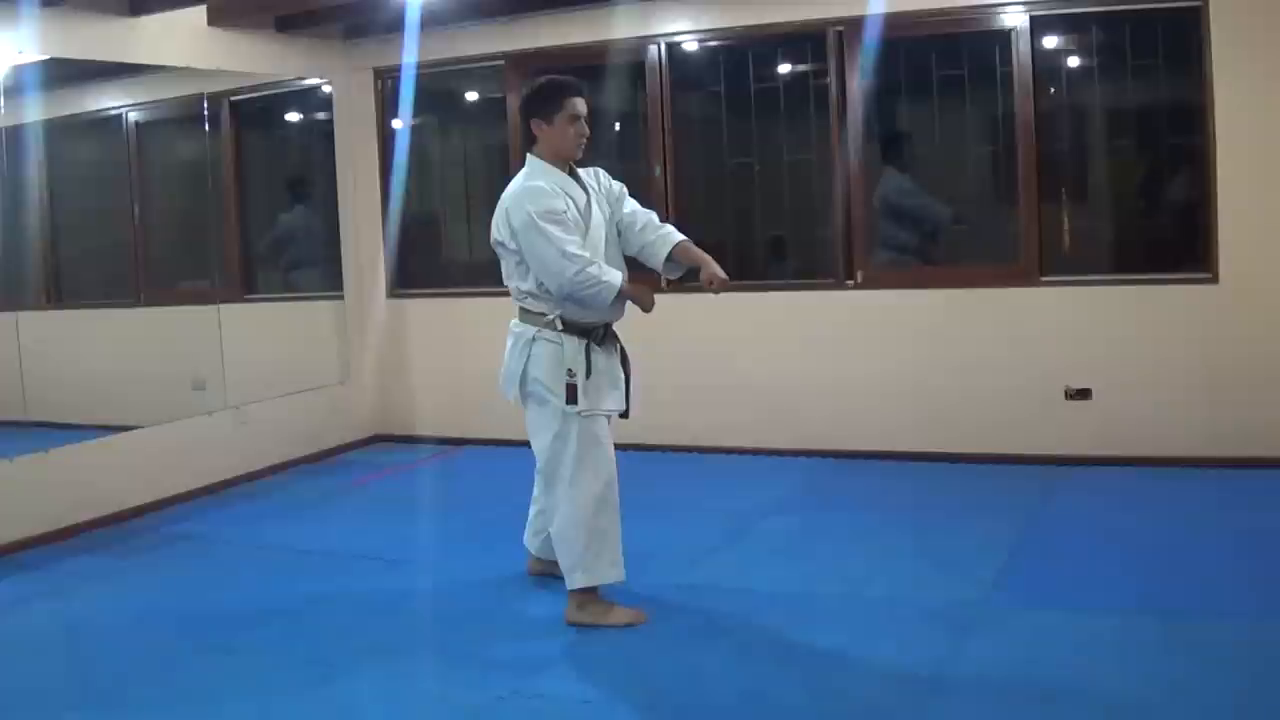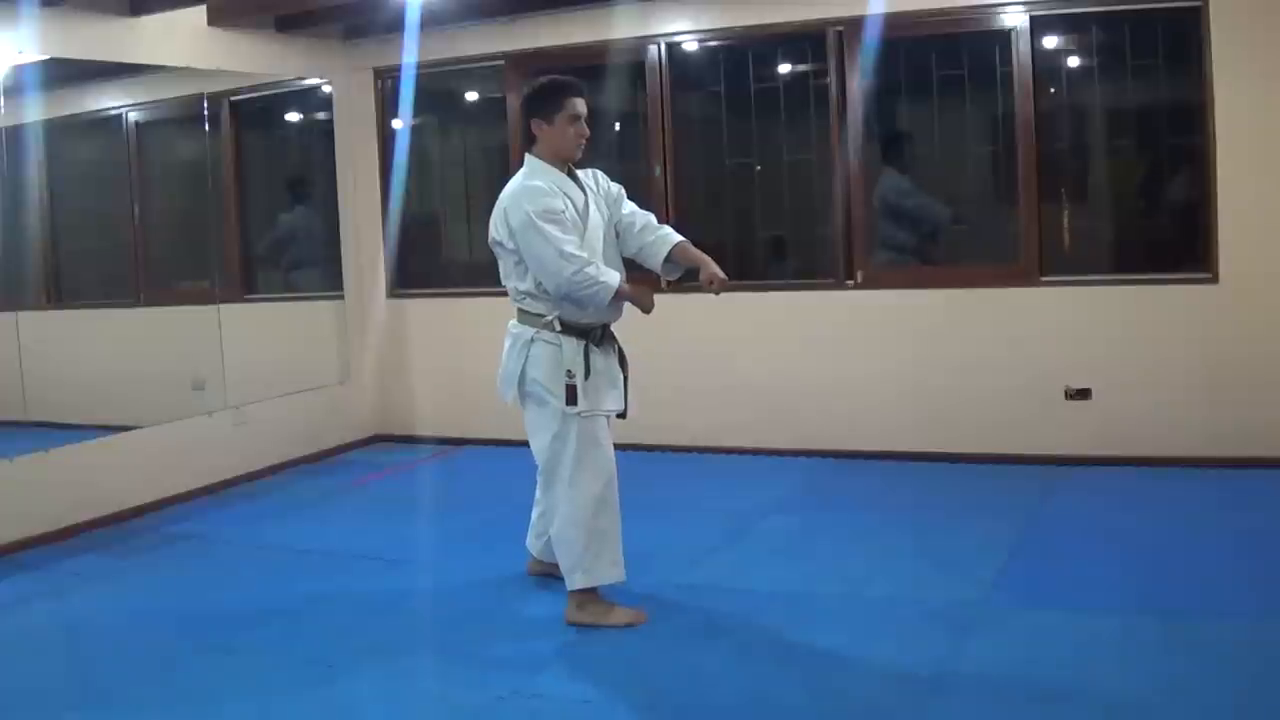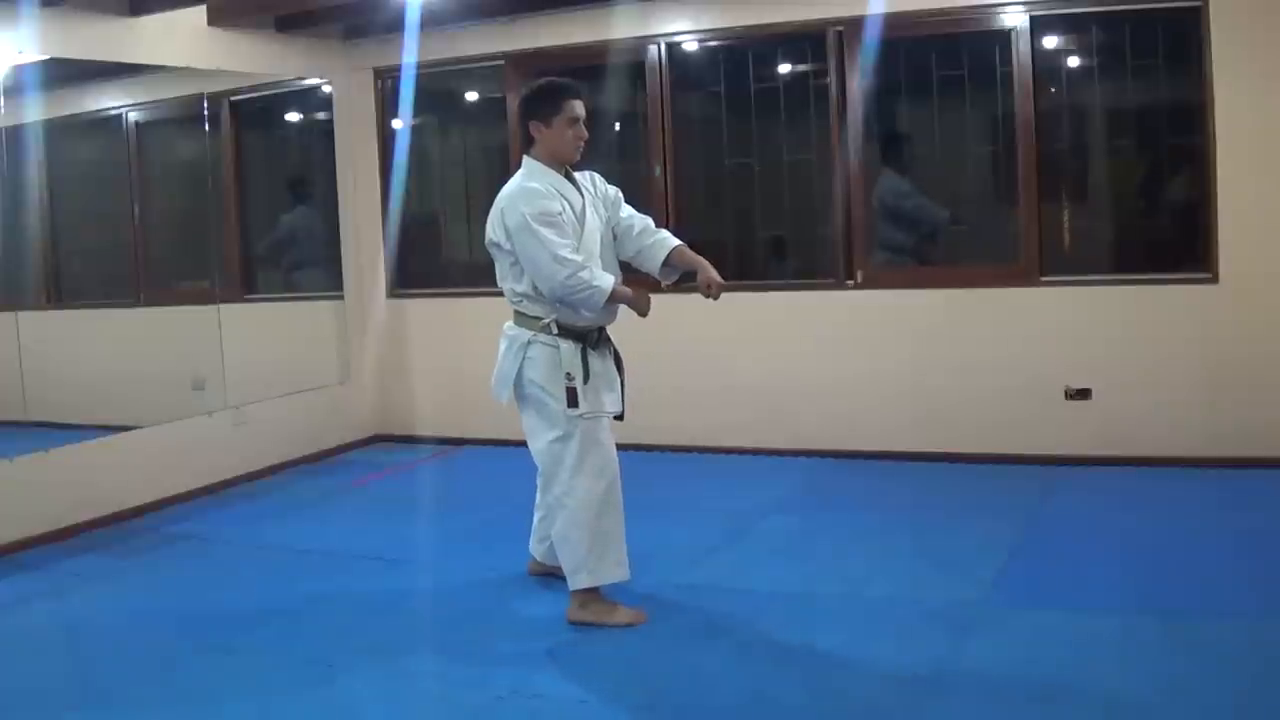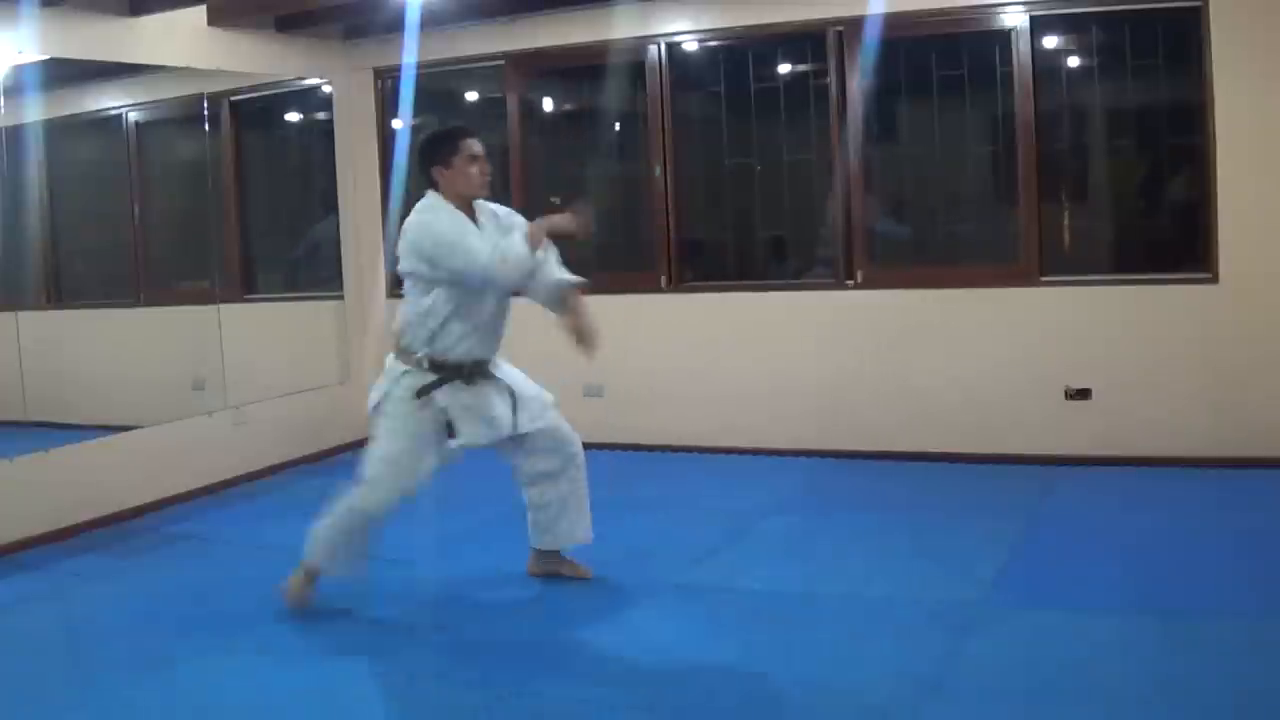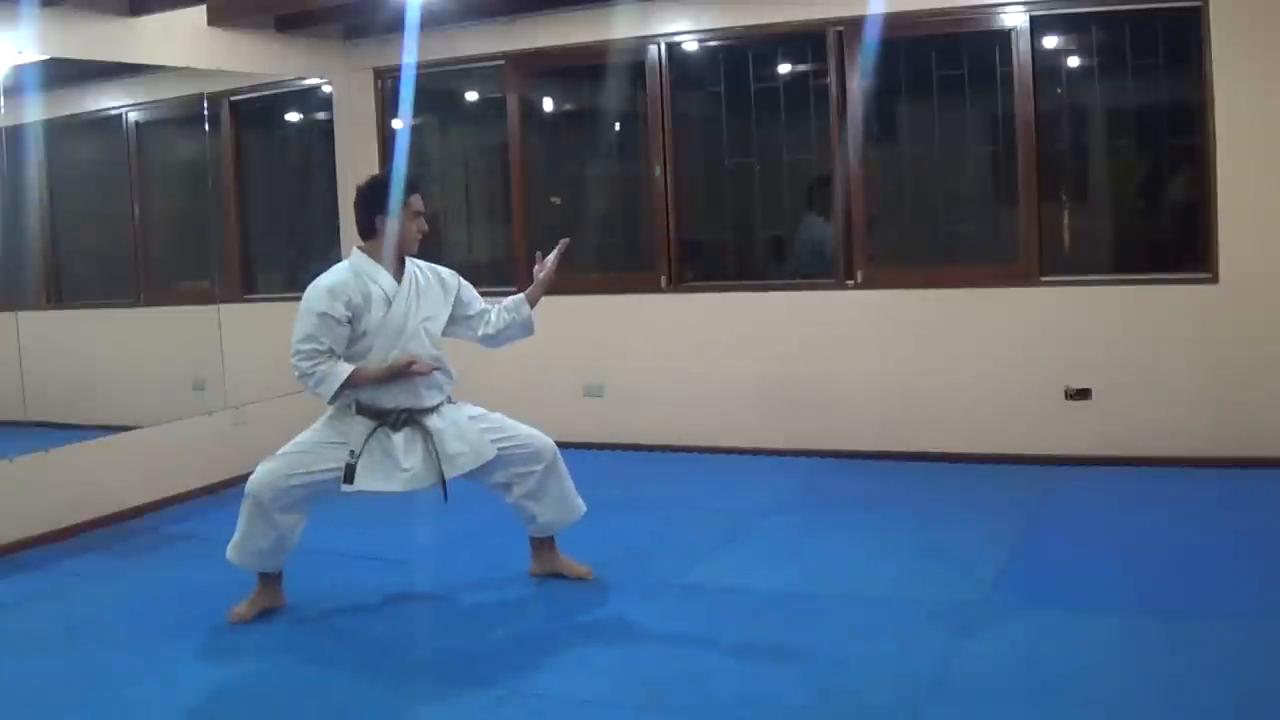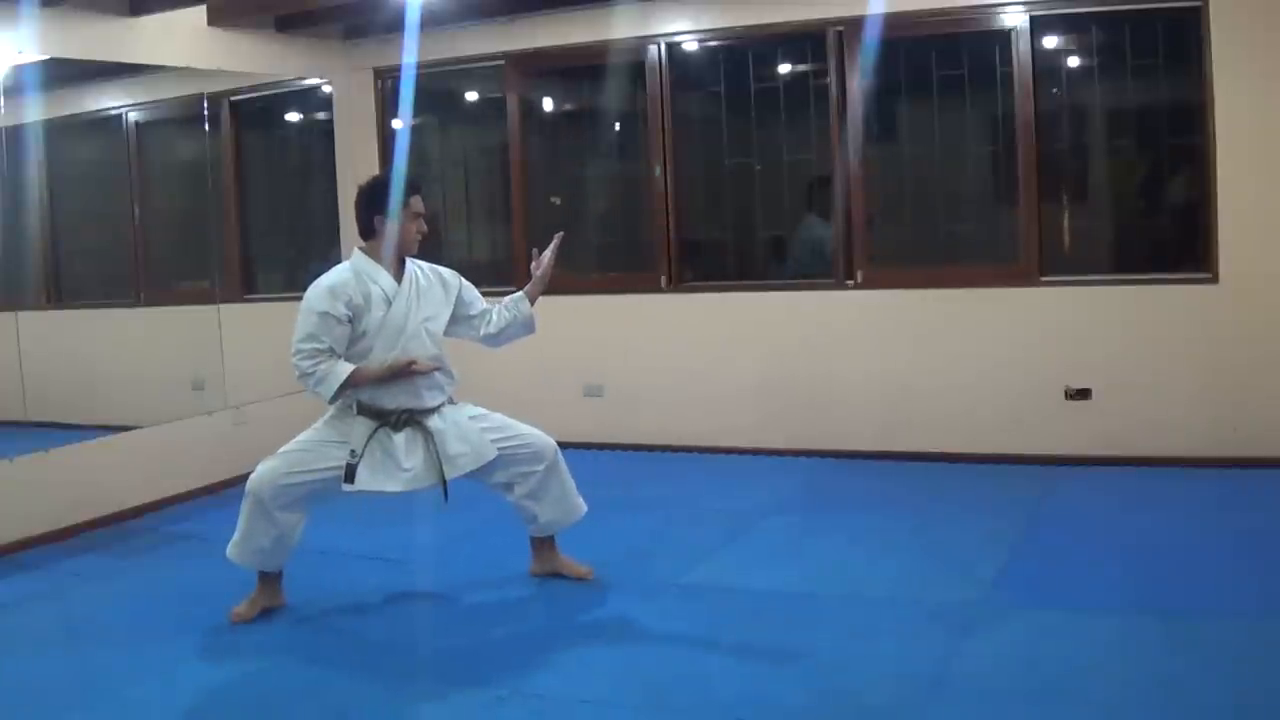
dt=0.7s
person 1, frame 1
left shoulder: (596, 183)
right shoulder: (528, 197)
left elbow: (644, 229)
right elbow: (573, 274)
left wrist: (702, 260)
right wrist: (634, 292)
left hip: (588, 345)
right hip: (554, 349)
left knee: (563, 461)
right knee: (584, 468)
left ankle: (544, 552)
right ankle: (585, 596)
person 1, frame 2
left shoulder: (594, 184)
right shoulder: (527, 198)
left elbow: (642, 231)
right elbow: (571, 274)
left wrist: (701, 260)
right wrist: (633, 293)
left hip: (585, 347)
right hip: (553, 351)
left knee: (565, 462)
right knee: (584, 468)
left ankle: (544, 553)
right ankle: (585, 596)
person 1, frame 3
left shoulder: (590, 186)
right shoulder: (525, 198)
left elbow: (638, 234)
right elbow: (564, 277)
left wrist: (698, 264)
right wrist: (628, 295)
left hip: (580, 349)
right hip: (548, 352)
left knee: (568, 462)
right knee: (587, 467)
left ankle: (548, 555)
right ankle: (588, 596)
person 1, frame 4
left shoulder: (497, 220)
right shoulder: (430, 225)
left elbow: (542, 270)
right elbow: (493, 265)
left wrist: (573, 307)
right wrist: (541, 229)
left hip: (481, 374)
right hip: (421, 382)
left knee: (559, 447)
right knee: (383, 488)
left ankle: (548, 553)
right ankle: (311, 570)
person 1, frame 5
left shoulder: (437, 280)
right shoulder: (334, 288)
left elbow: (490, 326)
right elbow: (311, 366)
left wrist: (539, 287)
right wrist: (384, 372)
left hip: (436, 420)
right hip: (359, 426)
left knee: (536, 452)
right knee: (269, 485)
left ankle: (545, 554)
right ankle: (269, 587)
person 1, frame 6
left shoulder: (438, 280)
right shoulder: (335, 288)
left elbow: (491, 325)
right elbow: (311, 364)
left wrist: (537, 285)
right wrist: (383, 373)
left hip: (438, 420)
right hip: (360, 427)
left knee: (537, 451)
right knee: (270, 483)
left ankle: (545, 553)
right ankle: (269, 587)
